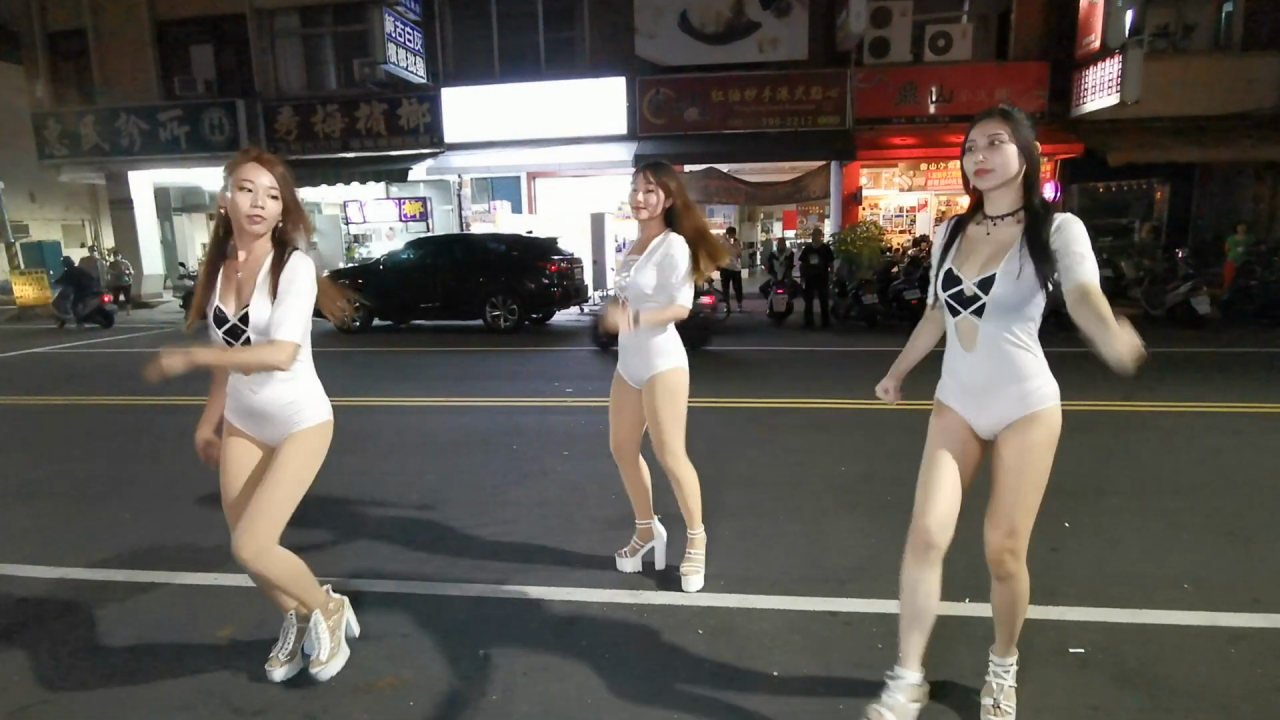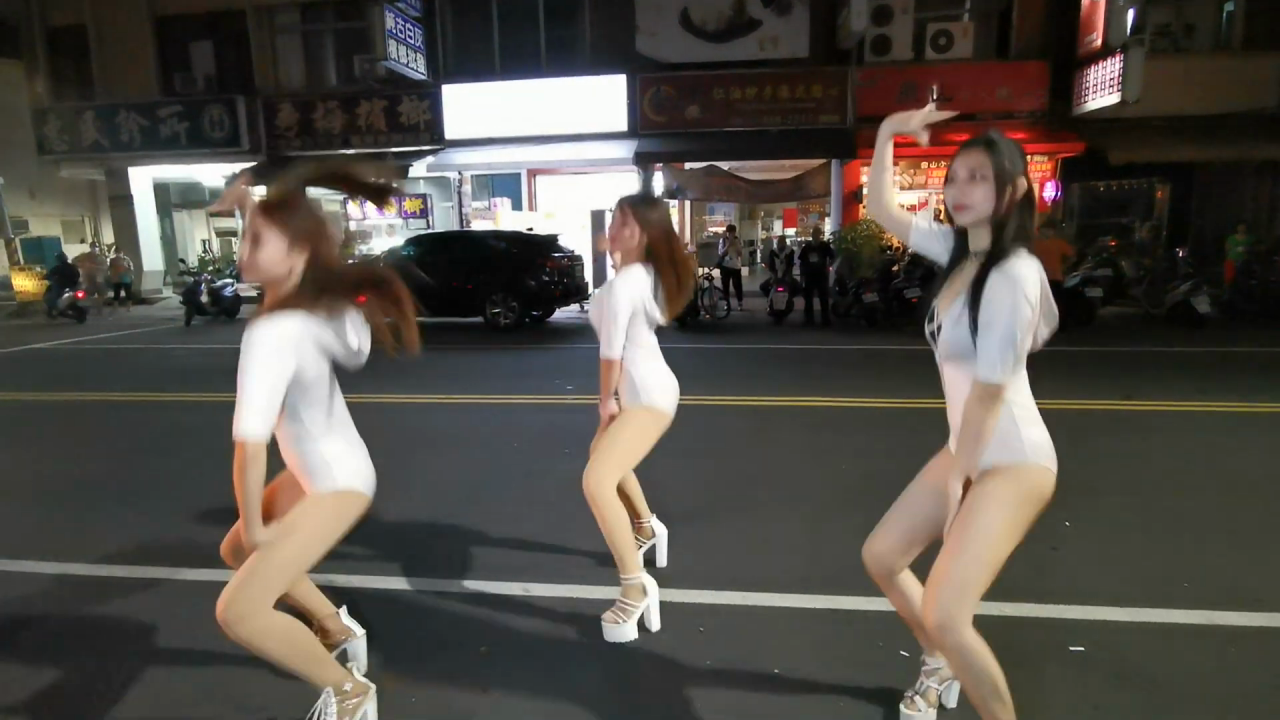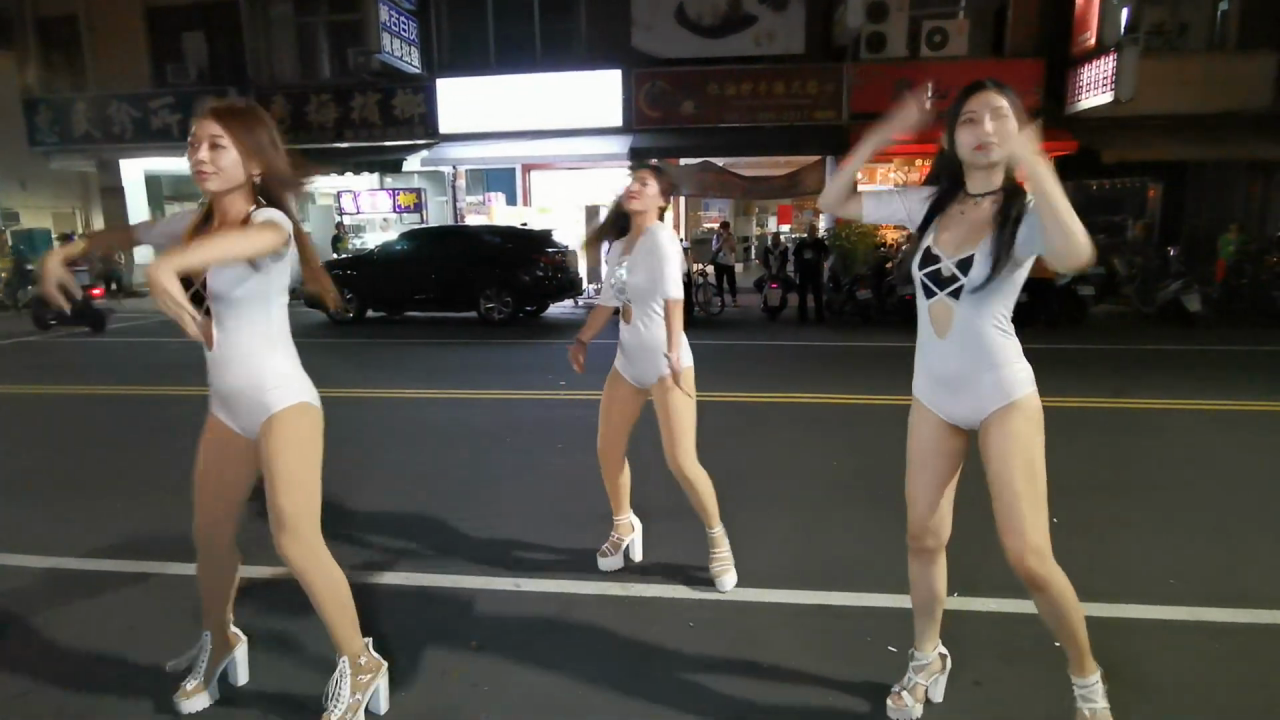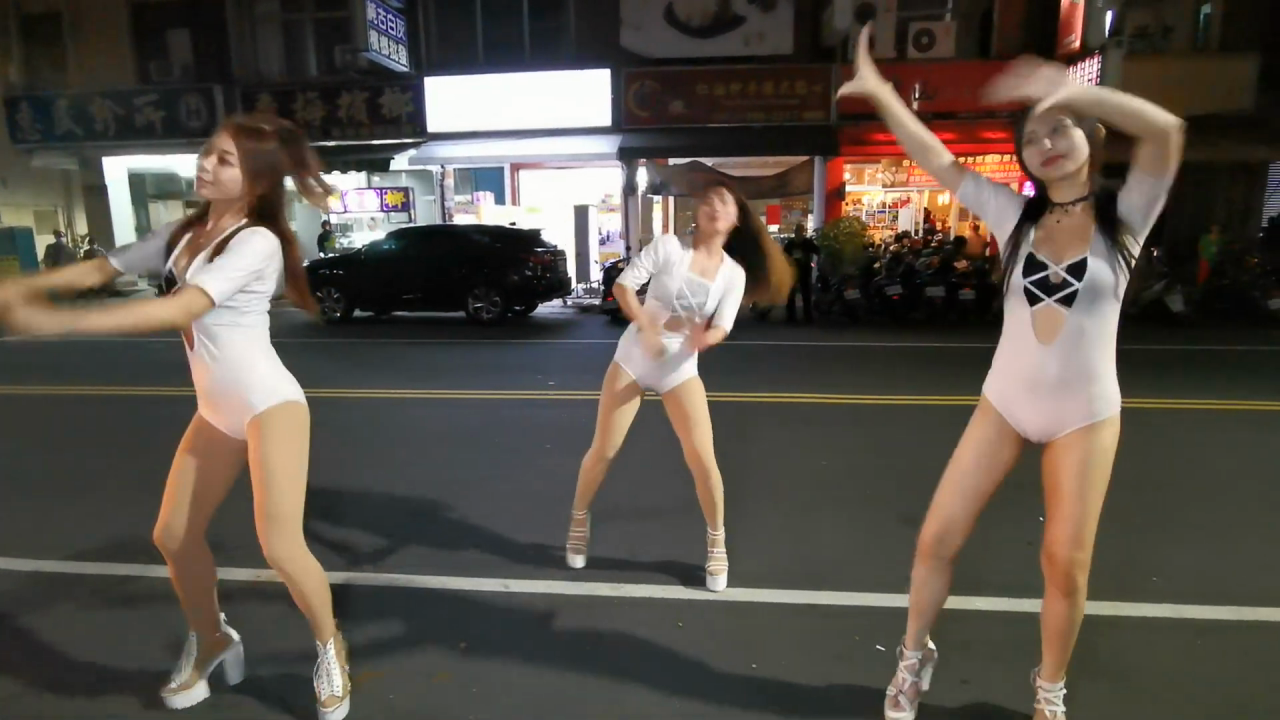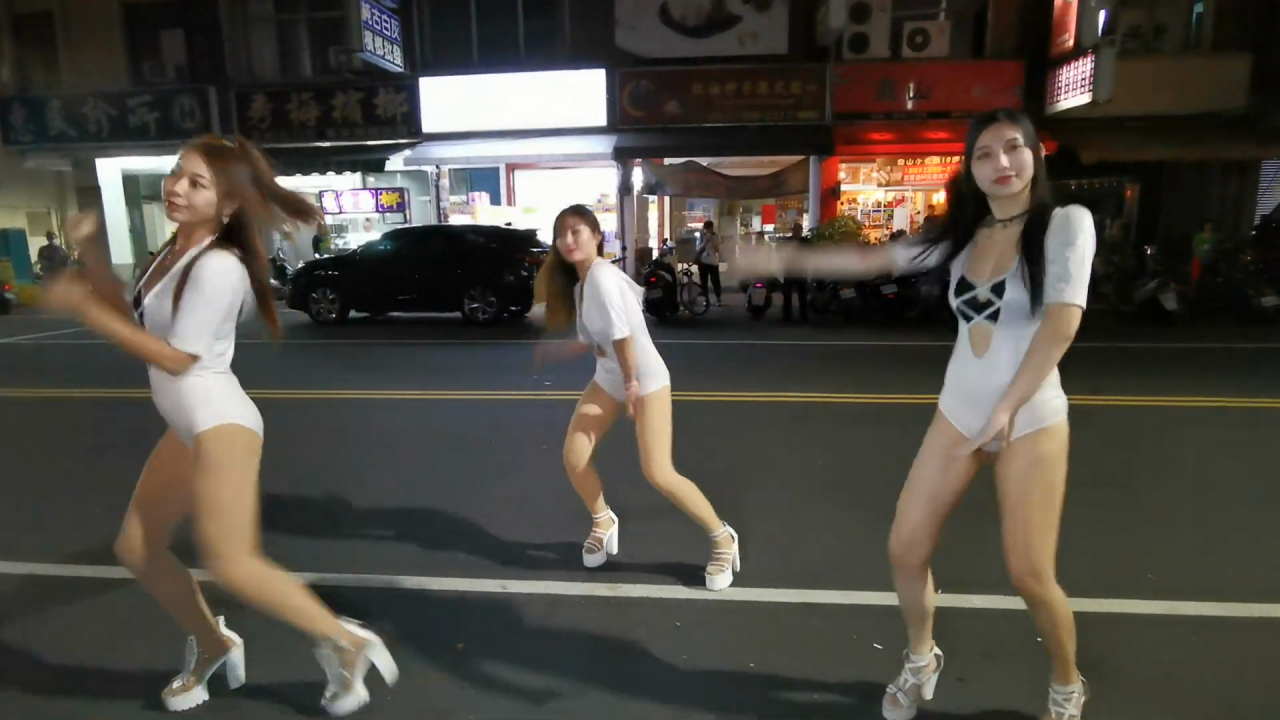
dt=1s
person 1, frame 1
left shoulder: (1055, 229)
right shoulder: (953, 232)
left elbow: (1085, 298)
left wrist: (1110, 333)
right wrist: (898, 370)
left hip: (1026, 407)
right hip: (957, 401)
left knee: (1004, 551)
right knee: (927, 534)
left ankle: (1002, 666)
person 1, frame 2
left shoulder: (1016, 274)
right shoulder: (960, 249)
left elbow: (991, 391)
right elbow: (881, 210)
left wrist: (959, 481)
right wrist: (887, 131)
left hip: (1015, 463)
right hip: (966, 452)
left knee: (942, 615)
right knee: (881, 558)
right ankle: (940, 666)
person 1, frame 3
left shoulder: (1031, 209)
right shoulder: (929, 204)
left elbow: (1074, 257)
right elbow: (836, 200)
left wrist: (1034, 163)
right wrist: (878, 137)
left hip: (1003, 399)
right hip: (933, 397)
left knee: (1028, 560)
right knee: (925, 538)
right ankle: (928, 661)
person 1, frame 4
left shoulder: (1126, 214)
right shoulder: (1016, 215)
left elbow: (1166, 133)
right elbow: (937, 160)
left wrist: (1063, 95)
right wrist: (877, 89)
left hip: (1085, 413)
right hip: (1006, 403)
left knee: (1064, 567)
right knee: (939, 539)
right ankle: (913, 656)
person 1, frame 5
left shoulder: (1068, 224)
right shoulder: (956, 236)
left elbow: (1060, 326)
right elbow: (869, 258)
left wrist: (1005, 409)
right wrist: (783, 259)
left hip: (1030, 420)
right hip: (959, 411)
left knee: (1030, 575)
right knee: (905, 550)
right ankle: (921, 659)
person 2, frame 1
left shoulder: (292, 265)
right shoulder: (217, 269)
left elbow: (281, 350)
left wrist: (189, 357)
right wrist: (209, 421)
left hip: (301, 421)
right hip: (242, 426)
left knee: (252, 545)
right knee: (249, 541)
left ankle: (327, 608)
right ankle: (300, 620)
person 2, frame 2
left shoulder: (271, 335)
right shoulder: (319, 302)
left elbow: (248, 450)
left wrist: (253, 524)
right wrist: (248, 209)
left hip: (338, 484)
right hip: (321, 469)
left knee: (238, 612)
right knee: (238, 551)
right ankle: (336, 629)
person 2, frame 3
left shoulder: (269, 220)
right shoulder: (194, 223)
left elbow: (267, 240)
right elbow: (124, 236)
left wrist: (171, 264)
right wrist: (61, 256)
left hip: (285, 402)
right hip: (227, 408)
left knee: (297, 544)
right knee: (212, 537)
left ankle: (361, 666)
right ankle: (220, 645)
person 2, frame 4
left shoulder: (257, 242)
right shoulder: (185, 232)
left elbow: (176, 310)
right elbow: (102, 267)
left wrist: (59, 320)
left hip: (272, 406)
right hip: (216, 415)
left knee: (280, 546)
right knee: (176, 539)
left ankle: (331, 648)
right ankle: (212, 640)
person 2, frame 5
left shoulder: (217, 265)
right shoulder: (178, 251)
left elbow: (175, 358)
right elbow: (136, 318)
left wrist: (87, 308)
right wrist: (87, 276)
left hip: (221, 427)
right hip: (185, 428)
left knee: (235, 567)
right knee: (138, 550)
left ankle: (348, 643)
right ankle: (211, 644)
person 3, frame 1
left shoulder: (673, 245)
right shoulder: (633, 247)
left elbow: (681, 307)
left wrist: (630, 319)
left hip: (661, 363)
right hip: (630, 363)
left knee: (671, 458)
right knee: (621, 449)
left ankle: (695, 543)
right ankle: (647, 529)
person 3, frame 2
left shoulder: (620, 287)
right shoulder: (648, 275)
left elbow: (611, 355)
left wrist: (607, 401)
left hip: (647, 400)
right hip: (649, 391)
left knee: (596, 484)
right knee: (605, 458)
left ankle: (635, 590)
right ankle: (646, 529)
person 3, frame 3
left shoulder: (662, 238)
right shoulder: (617, 246)
left elbow: (673, 298)
left wrist: (672, 356)
right wrist: (581, 341)
left hip: (671, 365)
right hip: (627, 365)
left knee: (681, 462)
right knee: (608, 451)
left ankle: (718, 540)
right ankle: (624, 526)
person 3, frame 4
left shoulder: (734, 273)
right shoulder: (666, 247)
left elbow: (719, 329)
right elbow: (623, 287)
left wrist: (702, 336)
right wrist: (647, 325)
left hip: (680, 371)
right hip: (632, 363)
left knee: (702, 459)
right knee: (603, 451)
left ankle: (716, 542)
right ankle: (579, 517)
person 3, frame 5
left shoulder: (602, 274)
right shoulder: (576, 285)
left elbow: (621, 334)
left wrist: (631, 384)
right wrist: (558, 349)
left hip: (647, 381)
right hip: (607, 379)
left knee: (657, 473)
right knee: (574, 459)
left ankle: (722, 537)
right ankle: (603, 522)
